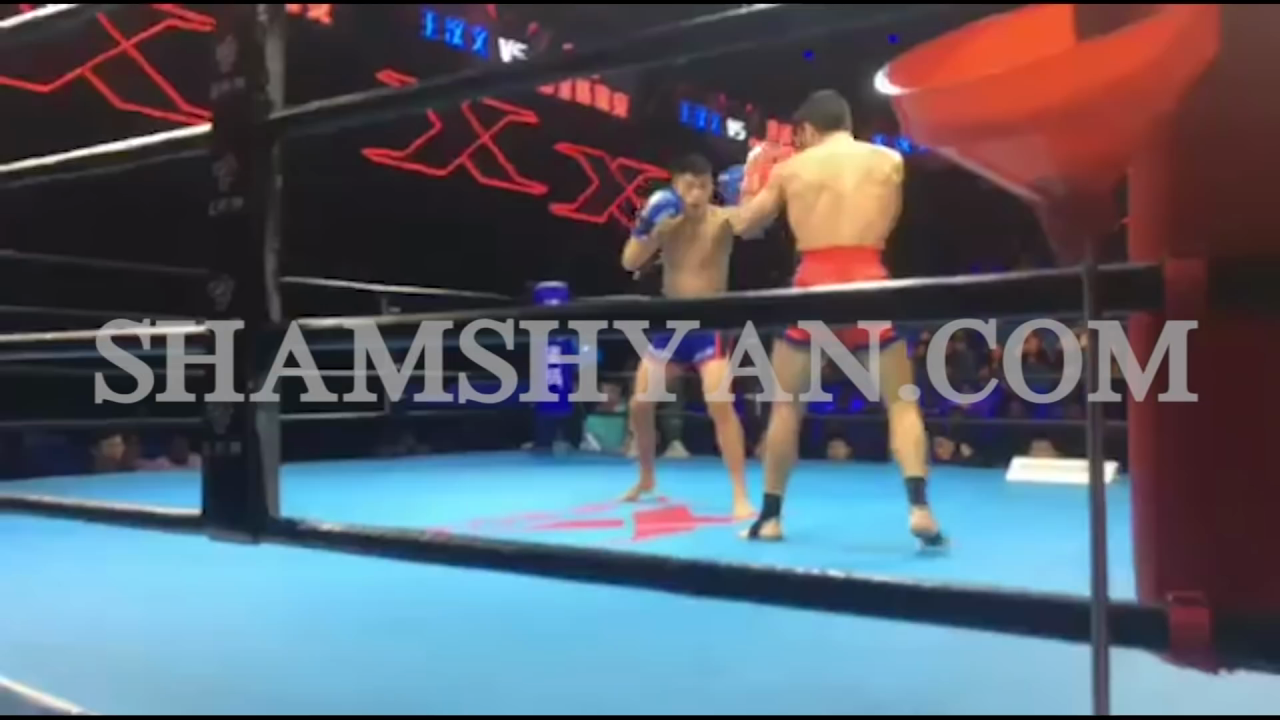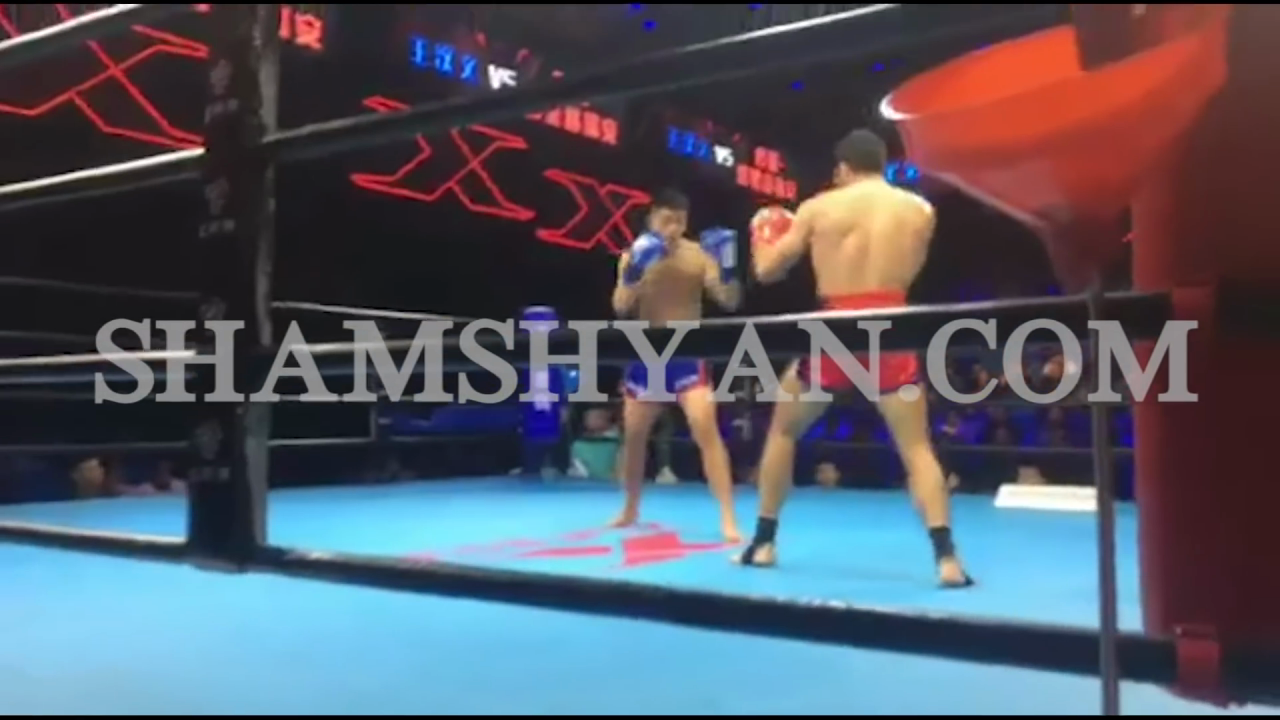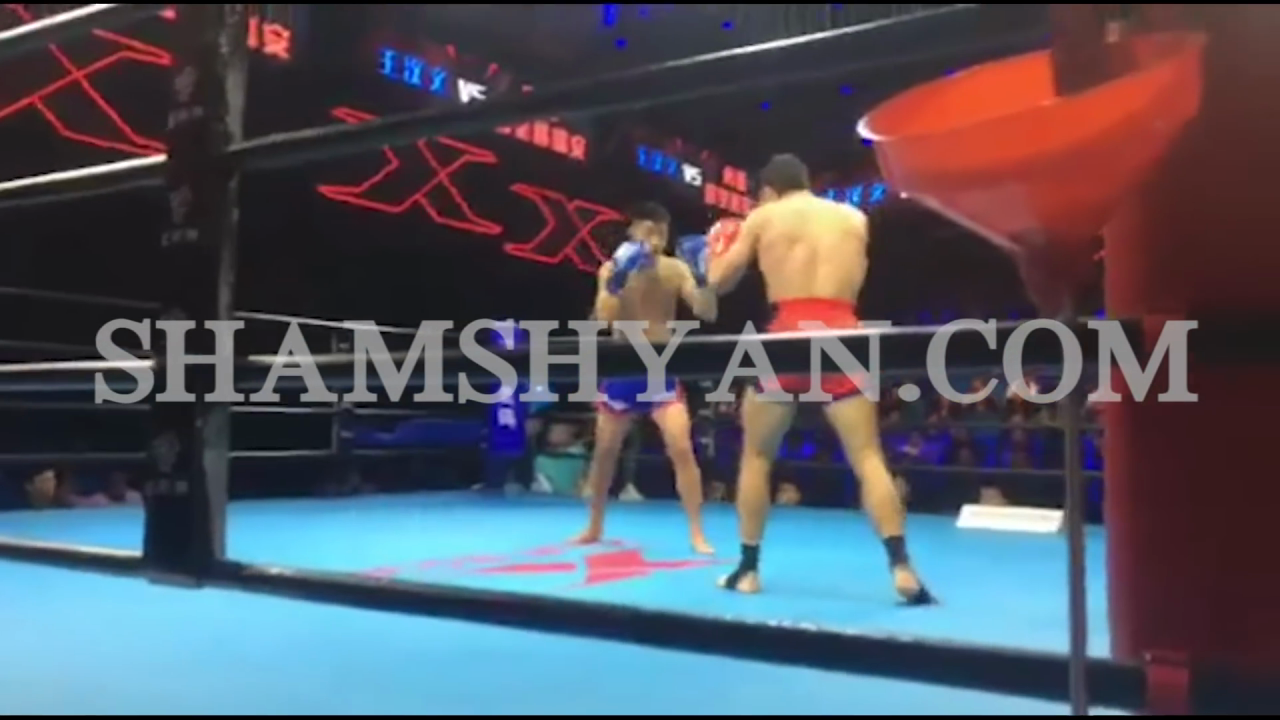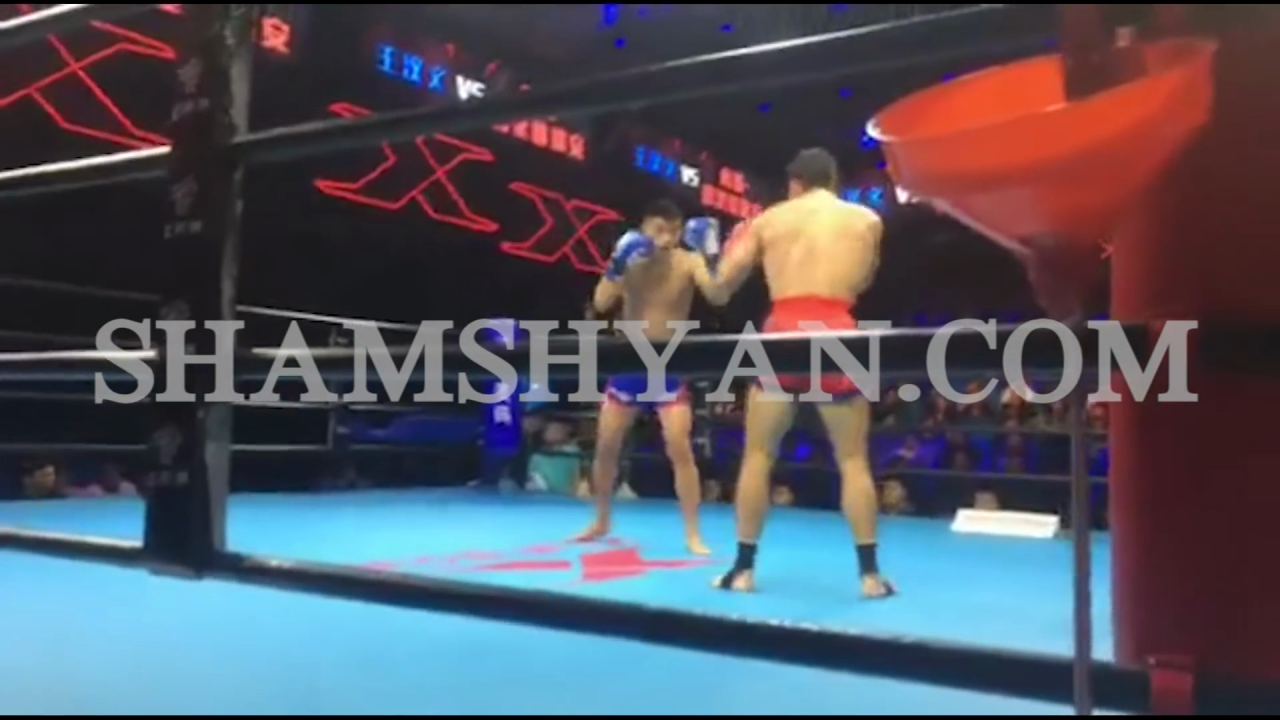
dt=0.3s
person 1, frame 1
left shoulder: (789, 167)
right shoulder: (889, 162)
left elbow: (744, 225)
left wrist: (753, 185)
left hip: (814, 287)
right hip: (868, 286)
left knee: (786, 406)
right knee: (902, 403)
left ankle: (770, 516)
right ankle: (920, 508)
person 1, frame 2
left shoulder: (817, 209)
right shoulder: (920, 211)
left elbow: (766, 271)
left wrist: (762, 238)
left knee: (782, 432)
right knee: (918, 451)
left ankle: (763, 543)
right ankle: (947, 558)
person 1, frame 3
left shoulder: (760, 220)
right shoulder: (855, 219)
left elbow: (718, 282)
left wrist: (718, 252)
left hip: (785, 338)
right hip: (840, 336)
left knee: (756, 456)
right knee: (868, 461)
left ankle: (748, 568)
right ankle: (903, 569)
person 1, frame 4
left shoulder: (770, 219)
right shoulder: (867, 220)
left elbow: (723, 283)
left wrist: (736, 247)
left hip: (783, 333)
right hip: (835, 335)
left knee: (758, 456)
right knee: (853, 461)
left ankle: (743, 567)
right ankle: (870, 573)
person 2, frame 1
left shoulder: (722, 219)
right shoulder: (664, 220)
right elbow: (630, 262)
right wrist: (647, 223)
left hip: (709, 326)
right hip: (669, 325)
left knee: (720, 406)
right knee: (639, 405)
left ankle: (741, 495)
right ankle: (646, 478)
person 2, frame 2
left shoulder: (698, 255)
right shoulder: (635, 255)
left elbow: (730, 302)
right elbow: (620, 306)
left wrist: (727, 269)
right wrist: (635, 269)
left hip: (687, 356)
left knee: (706, 431)
right knee: (633, 436)
left ankle: (728, 519)
right ankle: (630, 510)
person 2, frame 3
left shoulder: (676, 269)
right shoulder: (613, 267)
left elbow: (708, 314)
right elbow: (602, 316)
left wrist: (704, 278)
right wrist: (618, 279)
right hip: (622, 372)
left knee: (681, 450)
right knee: (604, 451)
left ankle: (697, 534)
right ankle: (594, 527)
person 2, frame 4
left shoulder: (688, 262)
right shoulder: (630, 259)
right elbow: (601, 304)
right wrist: (618, 265)
left knee: (680, 449)
right knee: (606, 445)
left ankle: (693, 535)
right ankle: (601, 521)
